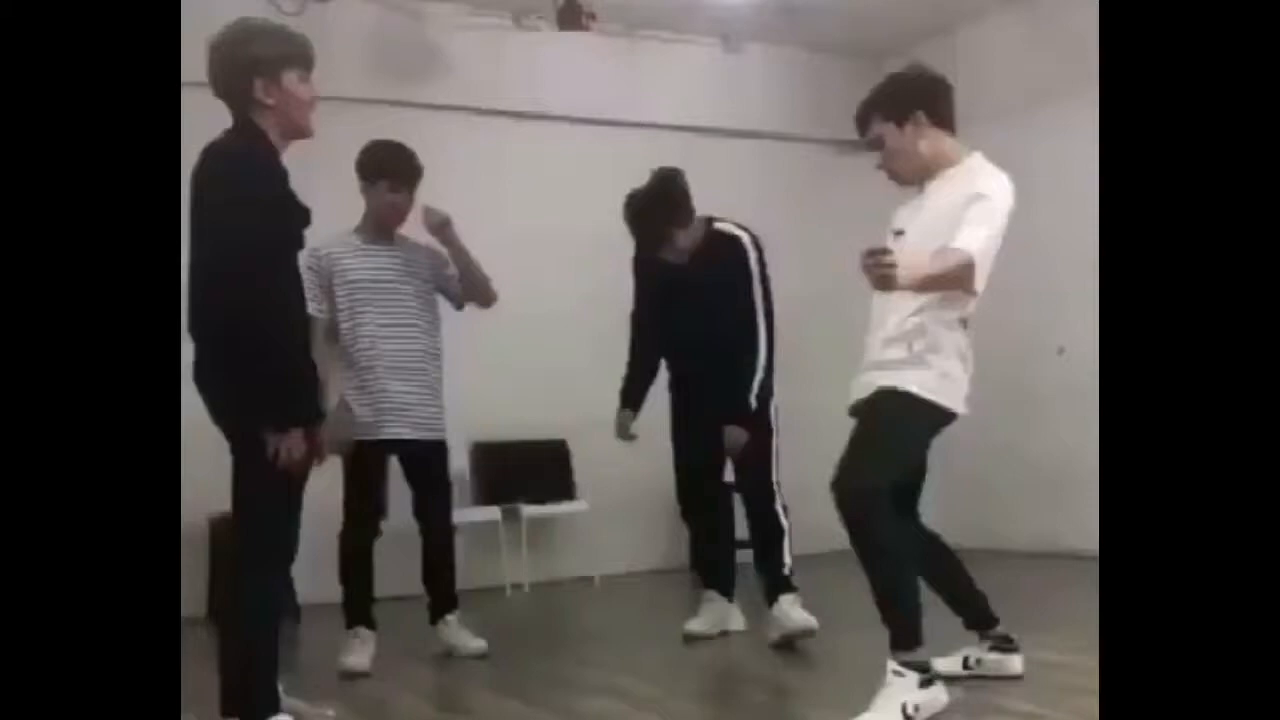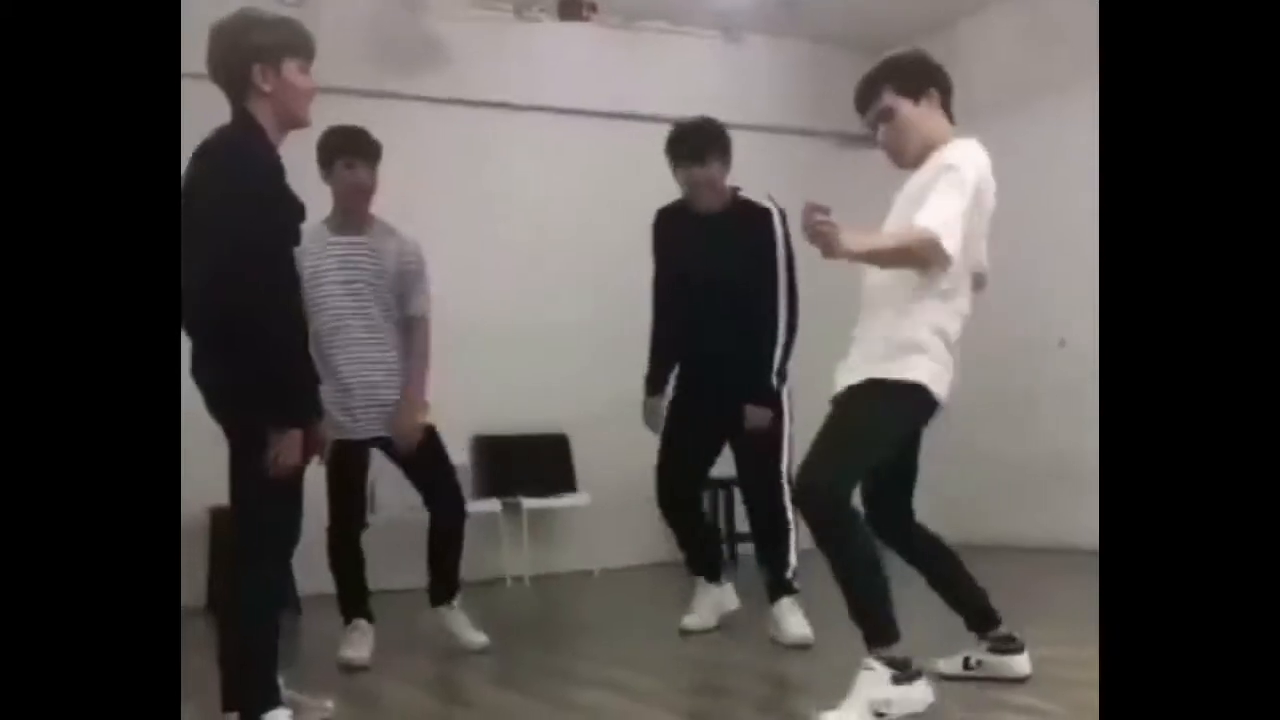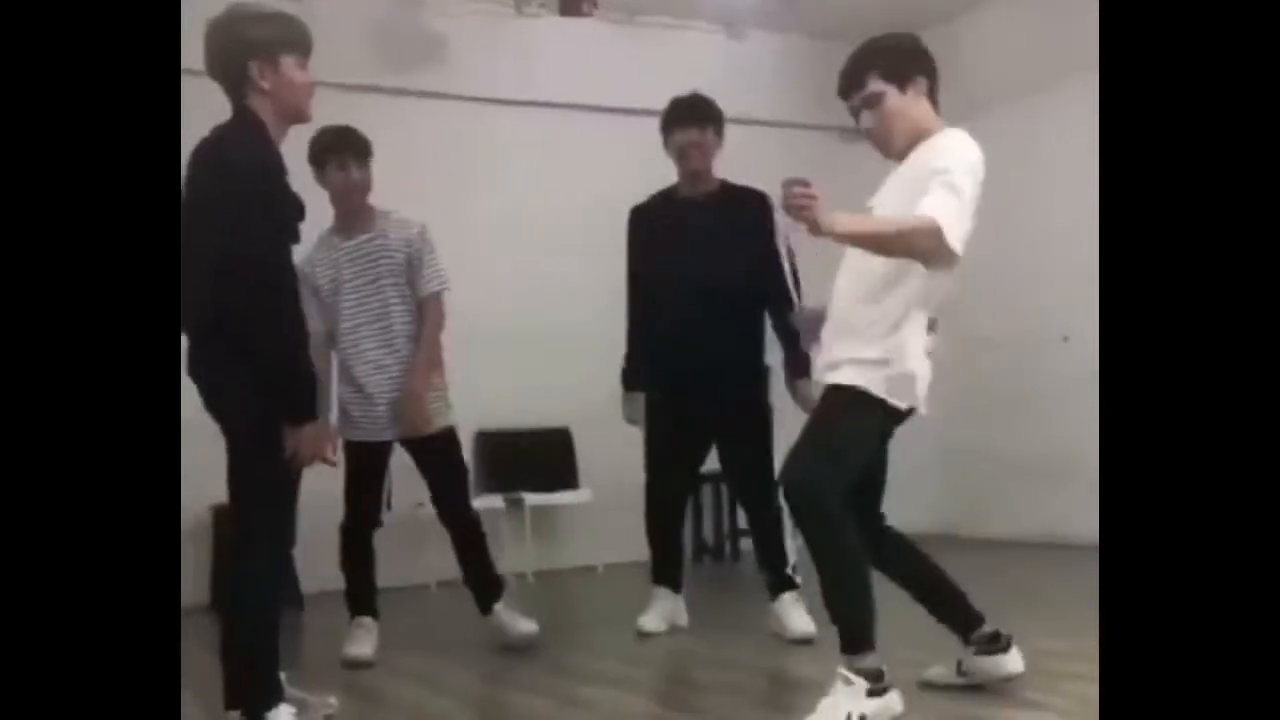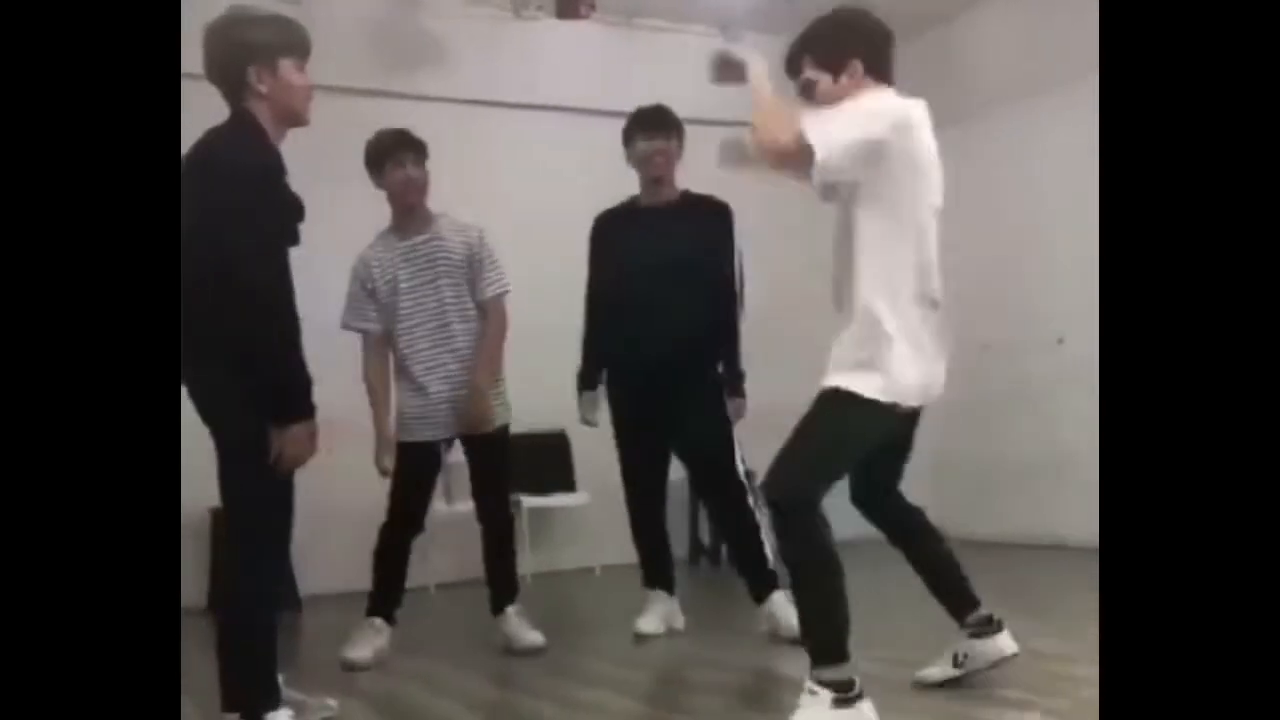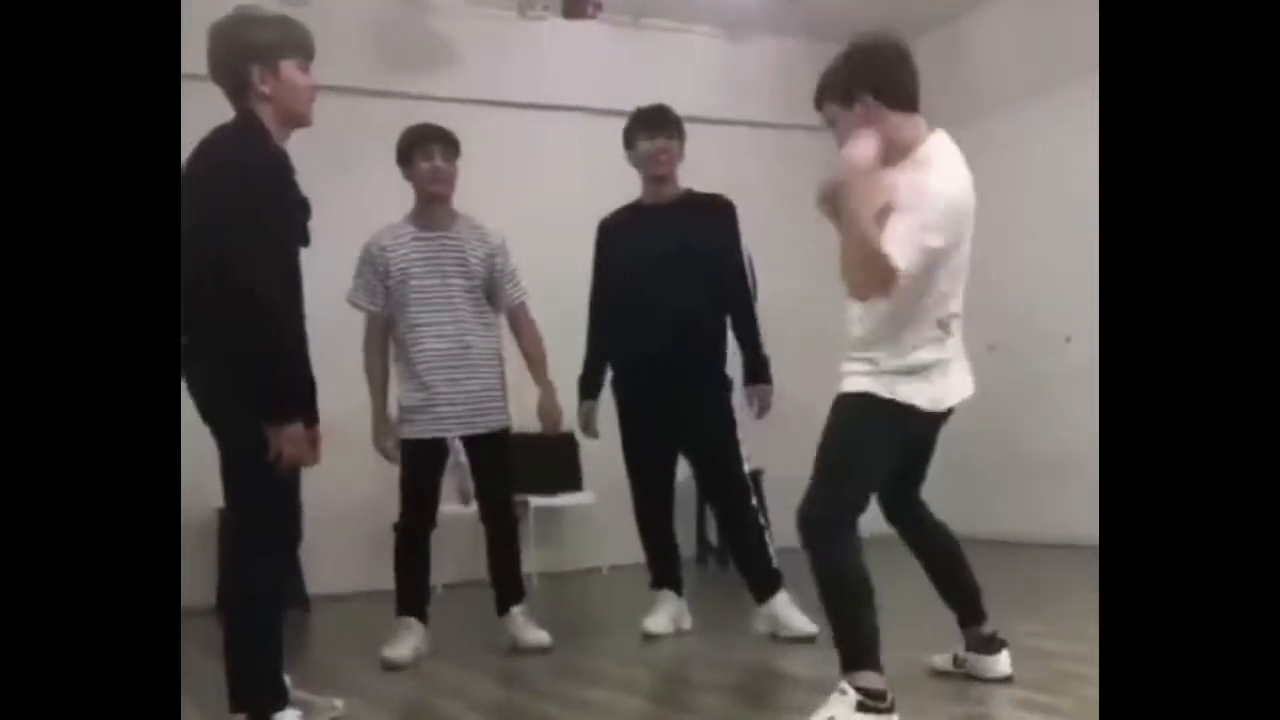
dt=0.4s
person 1, frame 1
left shoulder: (235, 166)
right shoulder: (246, 169)
right elbow: (255, 297)
left wrist: (300, 404)
right wrist: (286, 412)
left hip: (253, 382)
right hip: (257, 388)
left knee: (263, 546)
right knee: (265, 548)
person 1, frame 2
left shoulder: (233, 159)
right shoulder: (243, 162)
right elbow: (256, 295)
left wrist: (297, 403)
right wrist: (287, 411)
left hip: (250, 376)
right hip: (254, 381)
left knee: (264, 538)
right knee: (264, 540)
person 1, frame 3
left shoulder: (232, 155)
right shoulder: (244, 158)
right elbow: (263, 294)
left wrist: (295, 399)
right wrist: (301, 407)
left hip: (243, 373)
right hip: (253, 380)
left knee: (261, 536)
right knee: (262, 539)
person 1, frame 4
left shoulder: (228, 157)
right shoulder: (242, 161)
right elbow: (259, 294)
left wrist: (288, 400)
right wrist: (290, 407)
left hip: (234, 373)
right hip: (243, 380)
left knee: (258, 535)
right knee: (258, 539)
person 1, frame 5
left shoulder: (235, 158)
right shoulder: (248, 161)
right elbow: (262, 295)
left wrist: (291, 403)
right wrist: (286, 408)
left hip: (237, 375)
right hip: (244, 381)
left knee: (265, 536)
right knee: (264, 540)
person 2, frame 1
left shoulder: (986, 185)
right shoulder: (916, 202)
left elbow: (964, 270)
left wrist: (908, 275)
left hip: (923, 378)
right hip: (889, 377)
left knee: (857, 490)
right knee: (898, 517)
right ankle: (995, 641)
person 2, frame 2
left shoulder: (961, 161)
right shoulder: (936, 176)
left elbow: (929, 249)
right elbow: (972, 274)
left wrist: (850, 244)
left hip: (898, 370)
right hip: (884, 369)
left knee: (817, 490)
right knee: (890, 518)
right ankle: (998, 644)
person 2, frame 3
left shoulder: (954, 152)
right shoulder: (905, 173)
left elbow: (933, 240)
left wrist: (833, 223)
left hip: (875, 371)
right hip: (852, 368)
left knee: (806, 484)
right knee: (861, 523)
right ankle: (987, 644)
person 2, frame 4
left shoulder: (892, 115)
right shoulder: (893, 127)
left elbow: (780, 147)
right elbow: (805, 154)
left wrist: (757, 75)
left hip: (884, 367)
right hip: (903, 360)
left knee: (790, 493)
right knee: (877, 497)
right ankle: (980, 628)
person 2, frame 5
left shoulder: (938, 185)
right shoulder: (921, 157)
left elbow: (866, 277)
right elbow: (876, 250)
left wrist: (860, 179)
right wrist: (847, 198)
left hip: (891, 381)
right hip: (915, 379)
left knee: (825, 521)
right knee: (903, 506)
right ankle: (983, 642)
person 3, frame 1
left shoulder: (426, 257)
right shoulder: (326, 259)
left elbow: (485, 298)
right elbow: (312, 338)
left wrist: (451, 241)
left hip: (425, 416)
right hip: (363, 417)
left knee: (437, 521)
right knee: (360, 525)
left ankle: (445, 616)
right ankle: (360, 629)
person 3, frame 2
left shoulder: (401, 249)
right shoulder: (302, 252)
left elbow: (417, 332)
left wrist: (413, 403)
left hip: (399, 408)
right hip: (337, 412)
left knee: (447, 499)
right knee: (345, 522)
left ankle: (445, 602)
right ankle: (358, 623)
person 3, frame 3
left shoulder: (409, 235)
right shoulder: (314, 262)
left elbow: (434, 314)
right elbow: (320, 346)
left wrist: (415, 386)
left hip: (423, 402)
right hip: (361, 412)
left knee: (457, 509)
right knee: (359, 519)
left ankle: (495, 604)
right ankle: (363, 619)
person 3, frame 4
left shoulder: (468, 238)
right shoulder: (371, 263)
left elbow: (495, 316)
right elbow: (374, 351)
left wrist: (481, 385)
right wrist: (381, 428)
left hip: (480, 406)
right hip: (418, 415)
left knee: (496, 512)
right knee: (402, 519)
left ankle: (507, 610)
right ankle: (377, 621)
person 3, frame 5
left shoulder: (488, 242)
right shoulder: (383, 248)
left elbow: (519, 316)
right elbow: (377, 334)
left wrist: (546, 388)
right wrist: (378, 409)
left hip: (485, 405)
right hip: (419, 410)
left knee: (500, 512)
right knee: (415, 519)
left ankle: (514, 611)
right ankle: (411, 622)
person 4, frame 1
left shoulder: (738, 246)
right shoulder: (649, 255)
left elbow: (760, 335)
right elbow: (646, 328)
left wrist: (743, 411)
right wrist: (631, 398)
left hip: (744, 390)
right hip: (690, 392)
left knee: (760, 490)
right knee: (697, 494)
left ankle: (783, 599)
right ankle: (719, 598)
person 4, frame 2
left shoulder: (762, 220)
right shoulder: (668, 224)
left elbow: (779, 310)
right elbow: (665, 309)
left wrist: (765, 391)
right wrist: (655, 383)
left hip: (753, 384)
right hip: (696, 382)
left knee: (767, 491)
right knee: (674, 485)
left ankle: (783, 599)
right ankle: (713, 583)
person 4, frame 3
left shoulder: (751, 208)
right shoulder: (647, 217)
left elbow: (778, 291)
right elbow: (639, 305)
left wrist: (798, 362)
right wrist: (635, 379)
left hip: (739, 377)
right hip: (672, 381)
left knee: (759, 487)
right knee: (664, 491)
left ankle: (784, 595)
right ankle: (667, 593)
person 4, frame 4
left shoulder: (711, 216)
right shoulder: (610, 227)
left elbow: (726, 305)
right elbow: (599, 310)
left wrist: (733, 379)
right wrist: (589, 379)
left hip: (696, 381)
right hip: (632, 385)
left knee: (725, 487)
right knee: (643, 495)
left ankle: (770, 595)
right ankle: (661, 596)
person 4, frame 5
left shoulder: (715, 213)
right shoulder: (615, 229)
left elbow: (738, 297)
right elbow: (602, 313)
left wrist: (757, 367)
right wrist: (589, 386)
left hip: (702, 379)
right hip: (638, 384)
left knee: (729, 487)
right knee: (651, 494)
left ankle: (771, 597)
right ankle: (669, 595)
